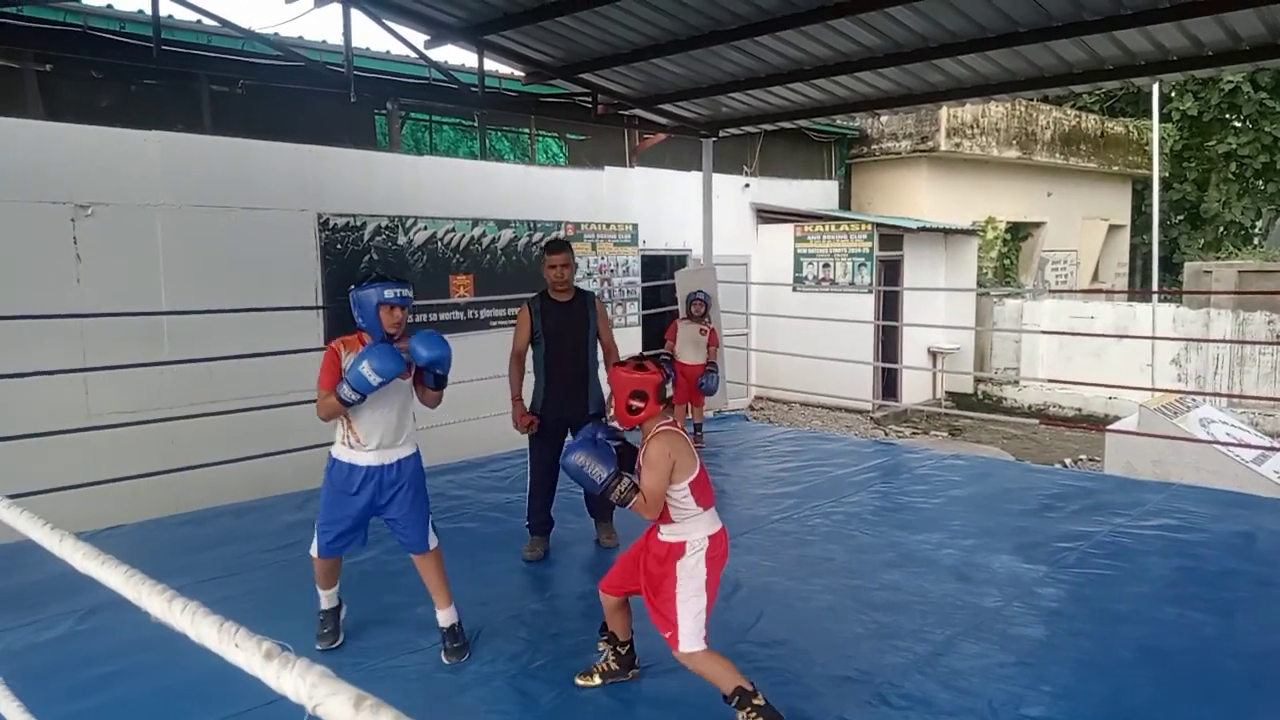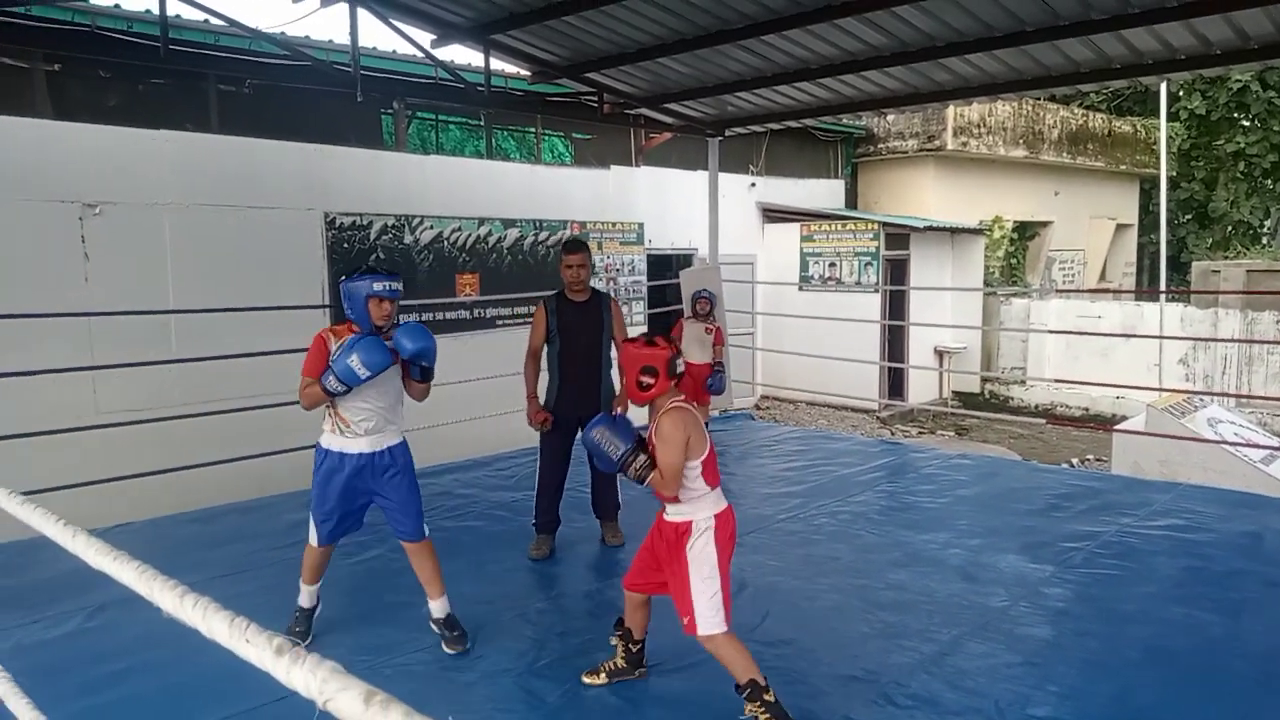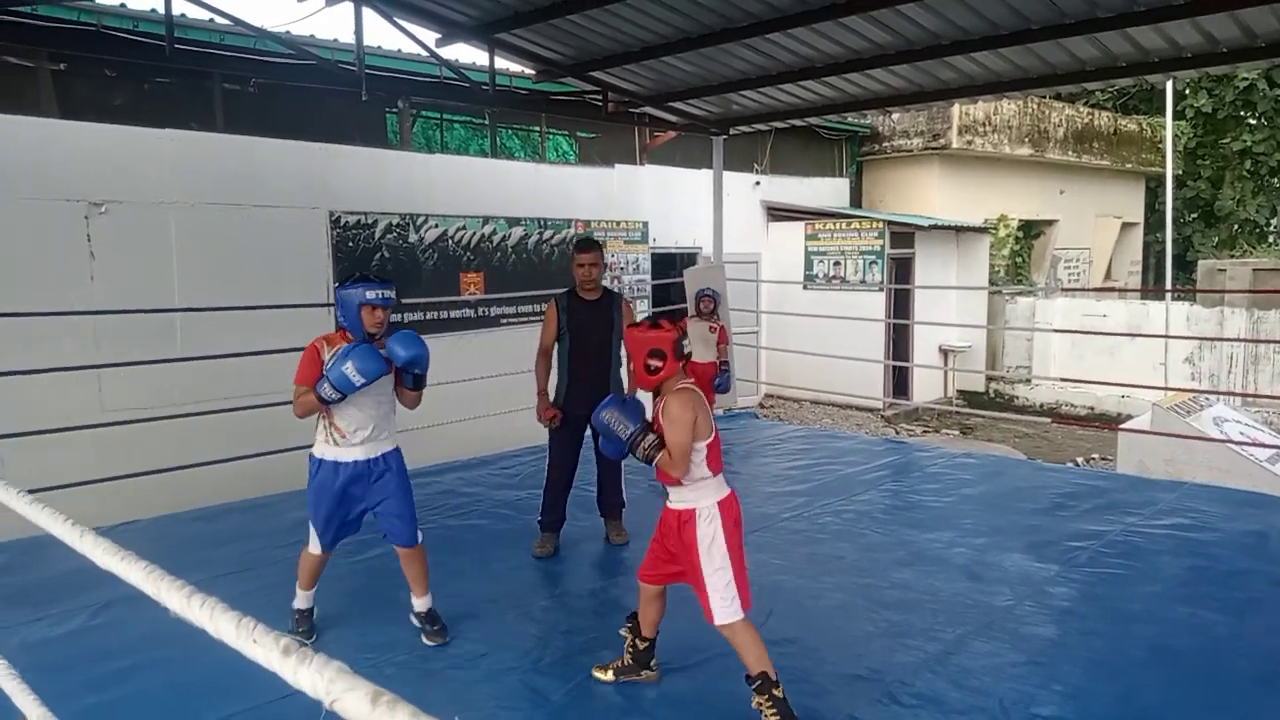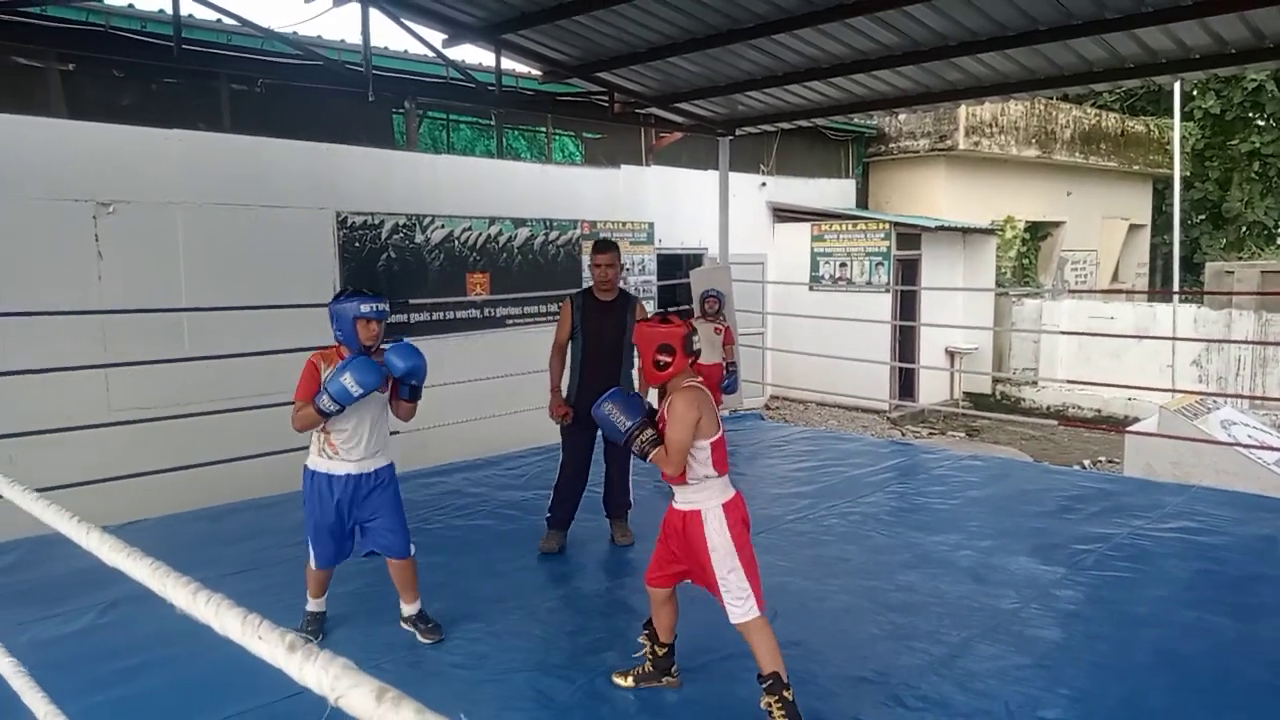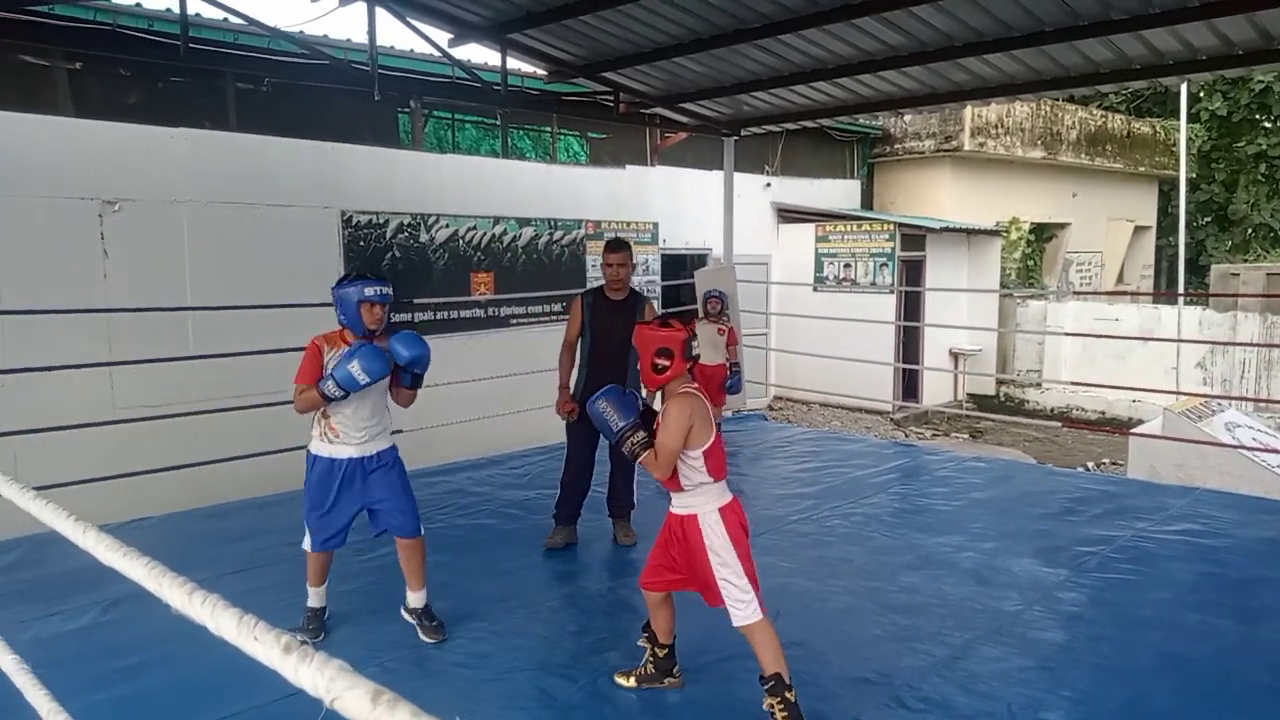
dt=0.1s
person 1, frame 1
left shoulder: (662, 443)
right shoulder: (655, 433)
left elbow: (651, 508)
right elbow: (648, 483)
left wrist: (611, 479)
right wrist: (619, 457)
left hip: (693, 546)
right hip: (666, 539)
left knee: (688, 650)
right knee: (611, 591)
right ankle: (621, 661)
person 1, frame 2
left shoulder: (674, 421)
right shoulder: (664, 412)
left elbow: (667, 486)
left wrist: (628, 455)
right wrist: (631, 446)
left hip: (702, 528)
right hip: (675, 520)
left knee: (708, 632)
right knee: (634, 589)
right ankle: (630, 659)
person 1, frame 3
left shoulder: (681, 402)
right shoulder: (671, 396)
left elbow: (675, 467)
left wrist: (637, 435)
right wrist: (638, 432)
left hip: (706, 514)
right hip: (680, 509)
left knee: (728, 617)
right knee: (650, 583)
right ankle: (636, 659)
person 1, frame 4
left shoulder: (687, 399)
right shoulder: (679, 394)
left elbow: (672, 464)
left wrist: (636, 431)
right wrist: (640, 425)
left hip: (712, 515)
right hip: (685, 509)
left knee: (744, 613)
right knee: (658, 587)
right ankle: (659, 665)
person 1, frame 5
left shoulder: (681, 406)
right shoulder: (681, 399)
left elbow: (660, 468)
left wrist: (626, 431)
right wrist: (639, 422)
left hip: (710, 518)
right hip: (684, 514)
left knee: (748, 616)
right knee: (654, 589)
right ankle: (661, 667)
person 2, frame 1
left shoulder: (410, 348)
right shoulder: (340, 351)
left elbow: (431, 401)
right elbow: (323, 409)
left wrist: (437, 370)
right wrist: (356, 385)
left hip: (400, 464)
right hip: (349, 467)
left knee: (422, 545)
right knee: (326, 549)
left ankle: (449, 622)
right ankle: (330, 606)
person 2, frame 2
left shoulder: (398, 341)
right shoulder: (328, 340)
left elbow: (419, 393)
right elbow: (306, 398)
left wrist: (423, 362)
right wrist: (343, 376)
left hip: (389, 454)
right hip: (338, 457)
left knee: (414, 534)
right knee: (322, 539)
left ankle: (442, 613)
right ankle: (306, 606)
person 2, frame 3
left shoulder: (390, 348)
right shoulder: (322, 349)
left elbow: (410, 401)
right elbow: (300, 407)
left wrist: (415, 372)
right wrist: (337, 386)
left hip: (382, 460)
right hip: (333, 464)
left knee: (407, 539)
right knee: (320, 544)
left ankle: (422, 609)
right ankle: (303, 607)
person 2, frame 4
left shoulder: (386, 362)
right shoulder: (319, 364)
left elbow: (405, 413)
right elbow: (299, 421)
left wrist: (412, 383)
right wrist: (335, 397)
left hip: (375, 474)
right hip: (327, 478)
left knee: (399, 551)
right knee: (323, 560)
left ankle: (412, 612)
right ankle: (315, 611)
person 2, frame 5
left shoulder: (388, 346)
right shoulder: (322, 347)
left elbow: (404, 400)
right elbow: (301, 402)
left wrist: (413, 372)
right wrist: (340, 382)
left hip: (379, 456)
right hip: (330, 461)
left knee: (409, 531)
right knee: (321, 542)
left ankle: (417, 606)
right ankle: (315, 606)
person 3, frame 1
left shoulder: (593, 305)
right shoulder: (531, 309)
left elbow: (609, 349)
right elbow: (518, 356)
right wrist: (517, 401)
left hip: (589, 404)
right hip: (546, 406)
right knee: (541, 472)
left ankle: (603, 521)
right ankle: (538, 534)
person 3, frame 2
left shoulder: (608, 305)
right shoulder: (546, 308)
right elbow: (533, 354)
left wrist: (625, 389)
right wrist: (532, 398)
left hip: (600, 403)
right hip: (559, 404)
left knee: (604, 465)
right knee: (551, 469)
left ankle: (608, 521)
right ankle: (544, 532)
person 3, frame 3
left shoulder: (619, 305)
right shoulder: (558, 305)
right elbow: (545, 352)
left wrist: (632, 391)
right wrist: (542, 395)
left hip: (609, 400)
right hip: (568, 402)
left knee: (611, 462)
right knee: (559, 467)
left ankle: (613, 519)
right ankle: (549, 530)
person 3, frame 4
left shoulder: (633, 307)
right shoulder: (573, 304)
right elbow: (559, 349)
left wrist: (643, 393)
right wrist: (555, 392)
right hip: (579, 400)
left knee: (619, 463)
right knee: (572, 465)
left ankle: (618, 520)
right ankle: (557, 528)
person 3, frame 5
left shoulder: (643, 307)
right shoulder: (584, 302)
right elbow: (570, 345)
right wrist: (564, 389)
right hip: (586, 398)
left knee: (624, 461)
right knee: (577, 462)
left ankle: (621, 519)
right ankle: (565, 525)
